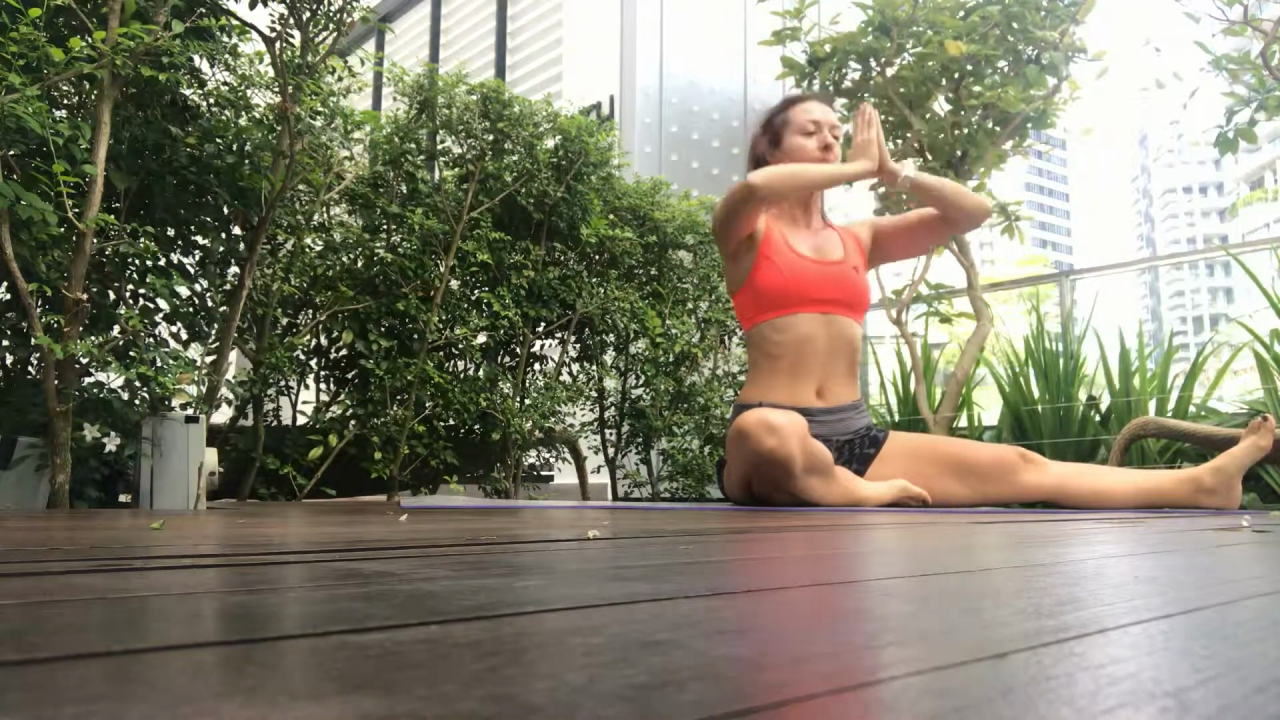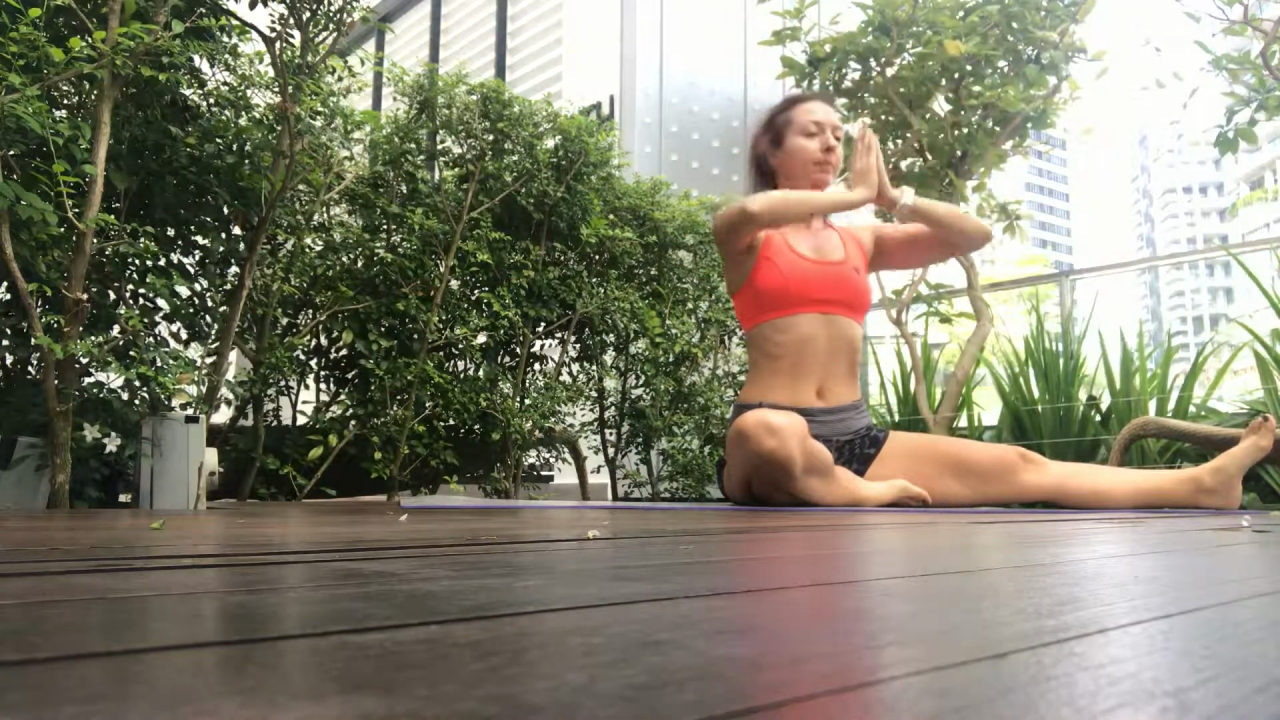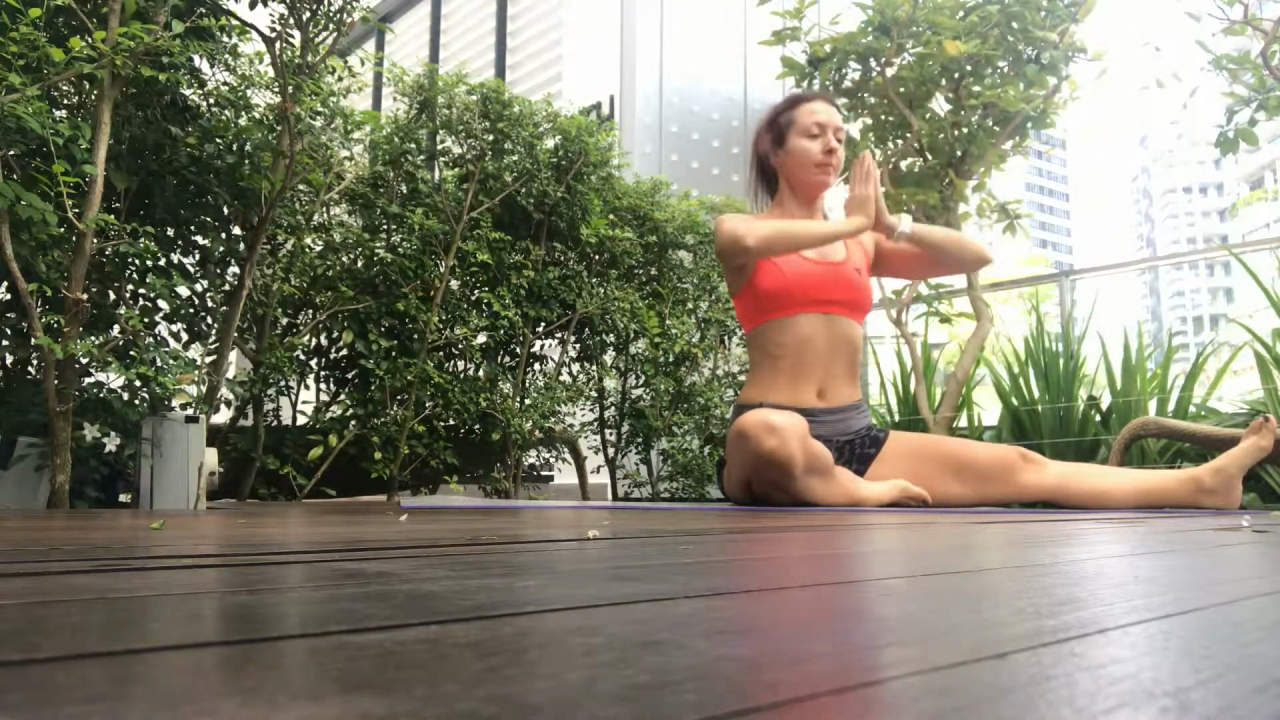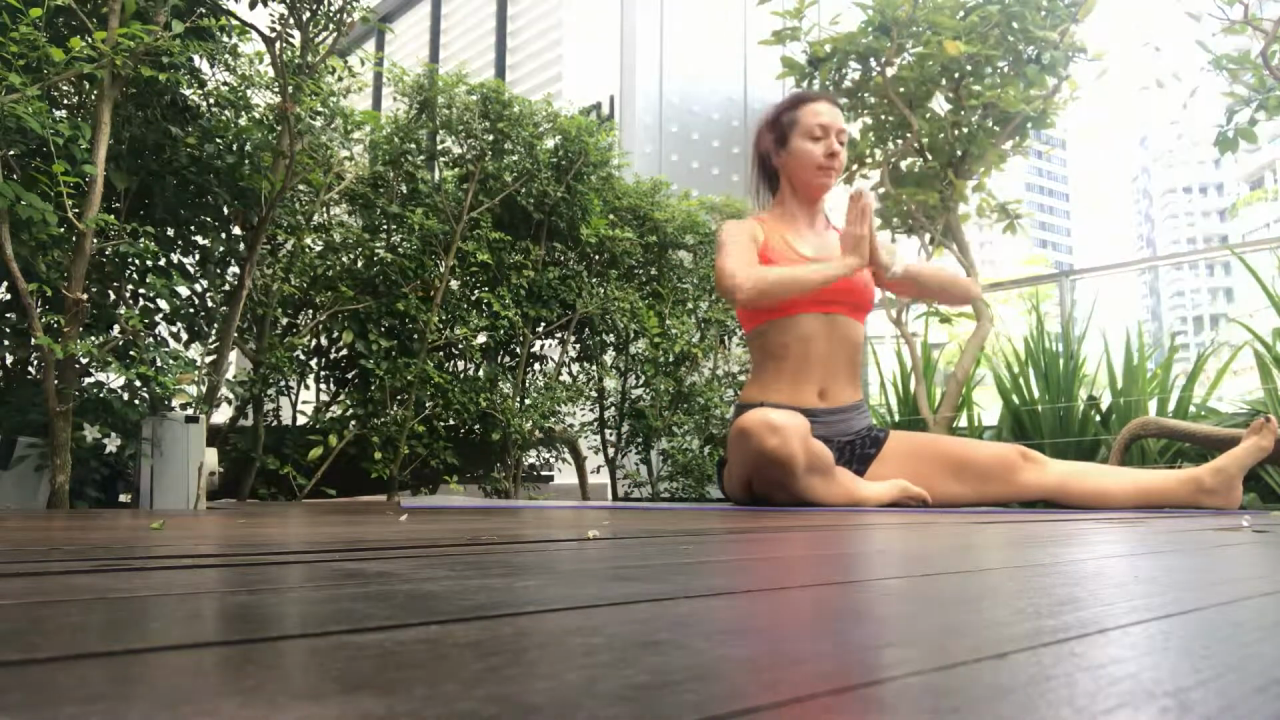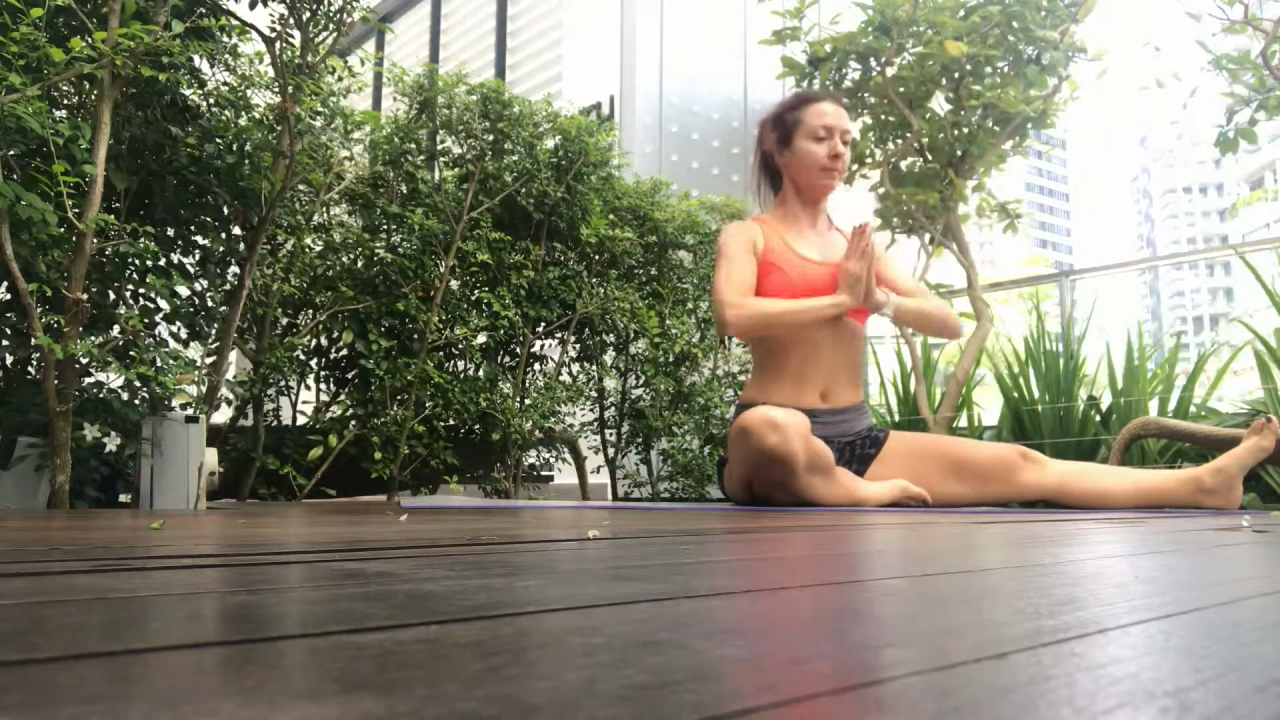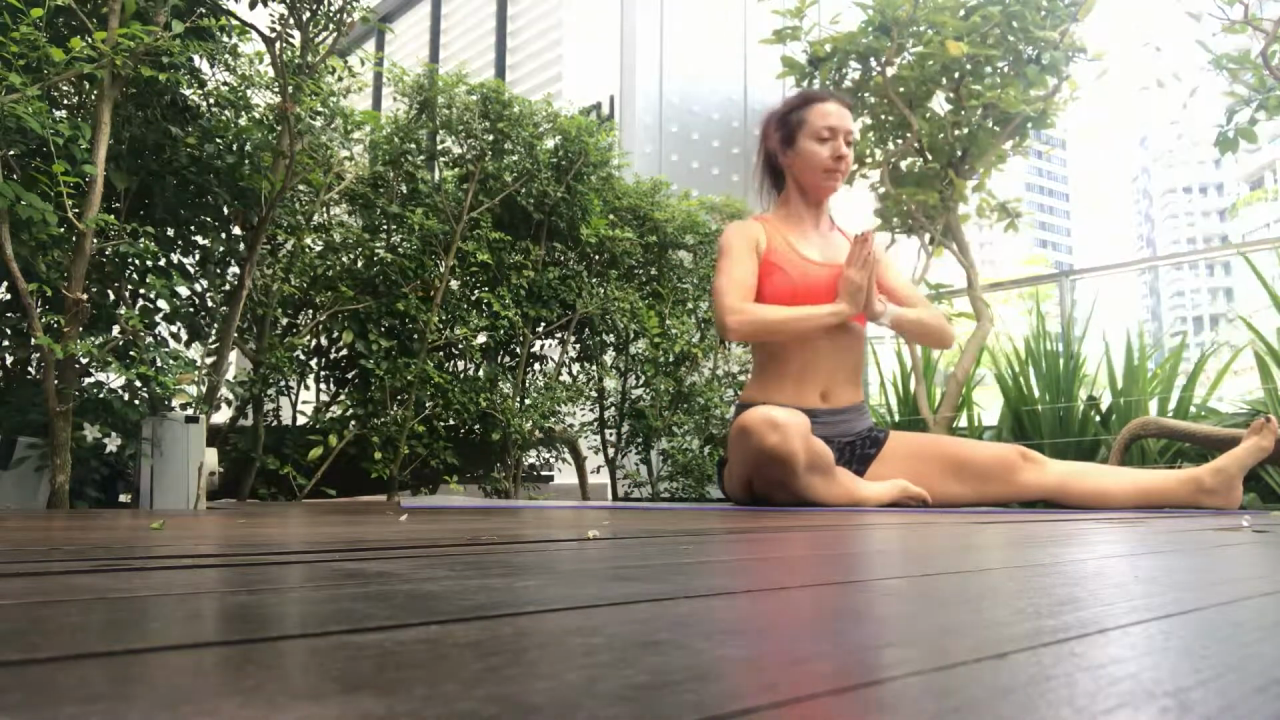
dt=0.1s
person 1, frame 1
left shoulder: (858, 240)
right shoulder: (747, 235)
left elbow: (973, 211)
right elbow: (754, 182)
left wrist: (892, 170)
right wrist: (856, 164)
left hip: (855, 436)
right hip: (771, 439)
left knee: (1019, 466)
right knee: (768, 432)
left ankle: (1197, 485)
right ankle: (862, 496)
person 1, frame 2
left shoulder: (860, 239)
right shoulder: (742, 228)
left elbow: (976, 233)
right elbow: (753, 211)
left wrist: (891, 197)
right wrist: (859, 191)
left hip: (853, 435)
right hip: (771, 442)
left knee: (1020, 466)
right knee: (766, 433)
left ankle: (1200, 485)
right ankle: (866, 496)
person 1, frame 3
left shoulder: (862, 243)
right shoulder: (740, 231)
left elbow: (975, 256)
right elbow: (748, 241)
left wrist: (888, 222)
right wrist: (852, 218)
left hip: (854, 436)
right hip: (771, 442)
left knee: (1019, 466)
right knee: (767, 433)
left ankle: (1199, 485)
right ankle: (865, 496)
person 1, frame 4
left shoulder: (857, 241)
right shoulder: (744, 234)
left elbow: (965, 292)
right elbow: (741, 287)
left wrist: (883, 264)
right wrist: (844, 267)
left hip: (854, 436)
right hip: (771, 444)
left knee: (1021, 465)
right knee: (767, 432)
left ankle: (1201, 485)
right ankle: (865, 497)
person 1, frame 5
left shoulder: (856, 248)
right shoulder: (745, 236)
left elbow: (951, 321)
right elbow: (733, 315)
left wrist: (878, 298)
right wrist: (838, 298)
left hip: (856, 438)
right hip: (773, 443)
left knee: (1021, 466)
right knee: (768, 429)
left ankle: (1201, 484)
right ankle: (865, 497)
person 1, frame 6
left shoulder: (859, 248)
right shoulder: (748, 236)
left elbow: (943, 332)
right elbow: (735, 320)
left wrist: (876, 308)
right wrist: (842, 307)
left hip: (855, 437)
right hip: (772, 449)
left knee: (1021, 466)
right knee: (769, 429)
left ankle: (1202, 485)
right ankle: (866, 497)
